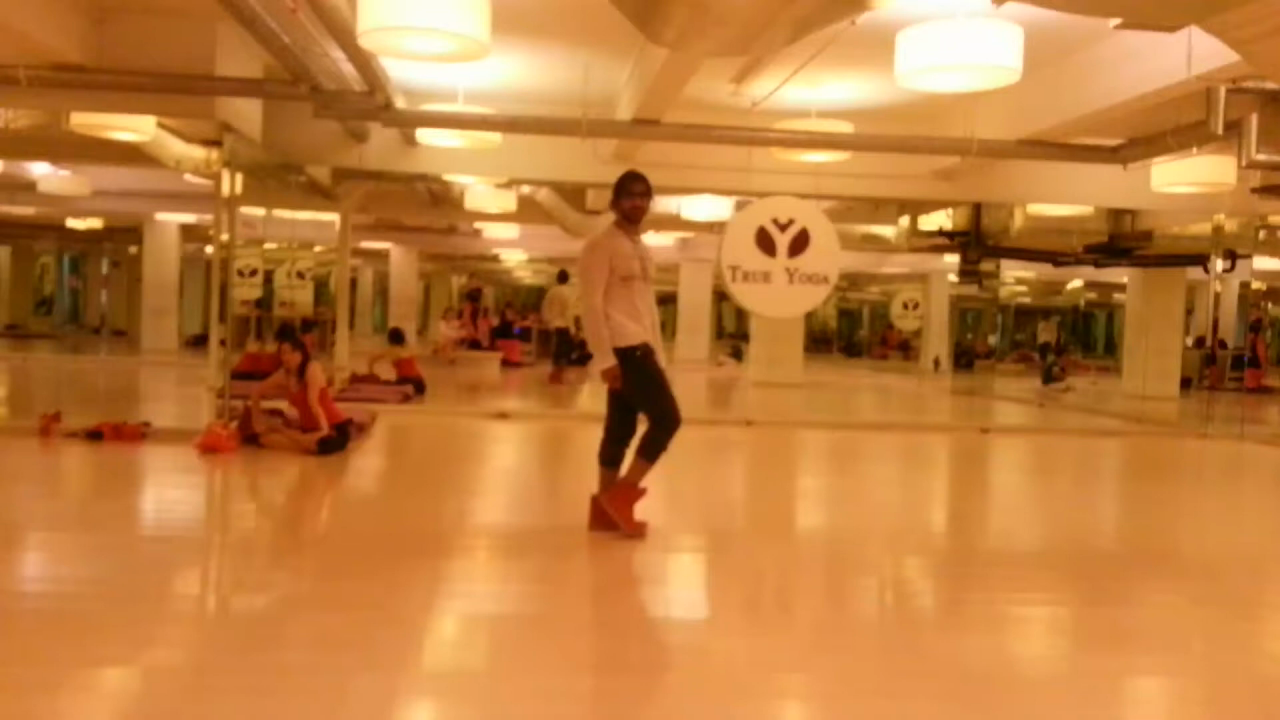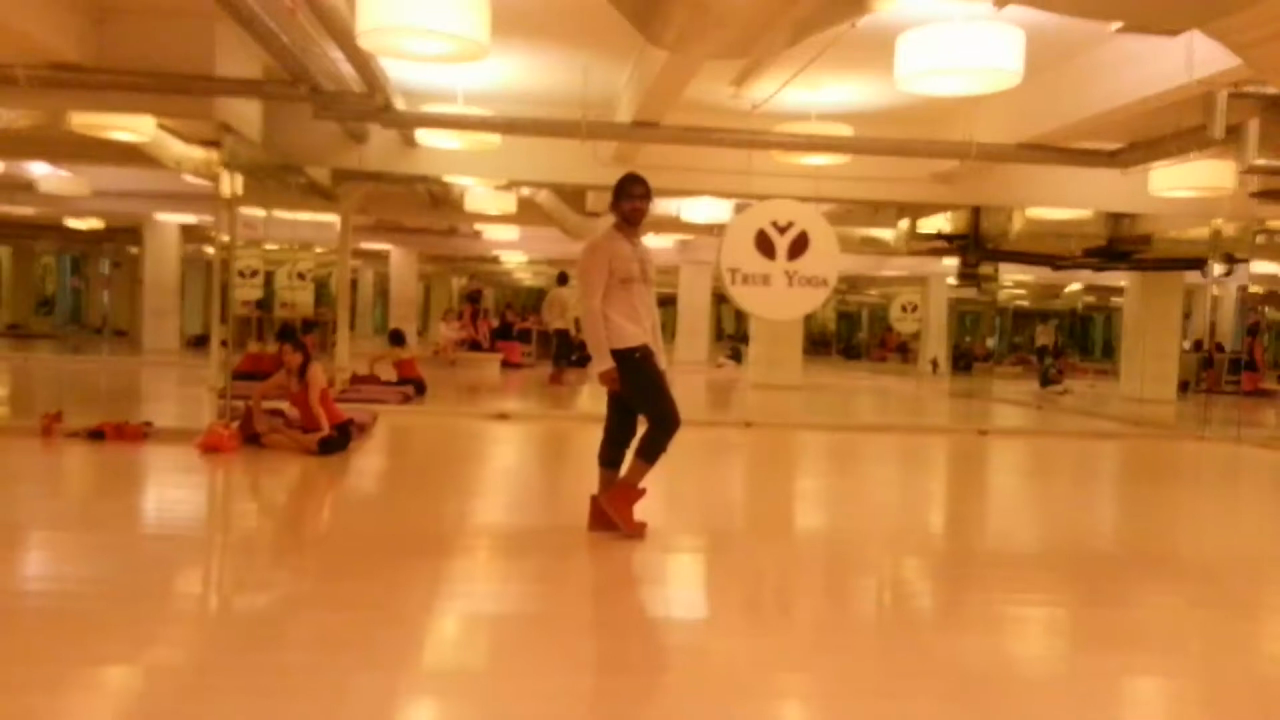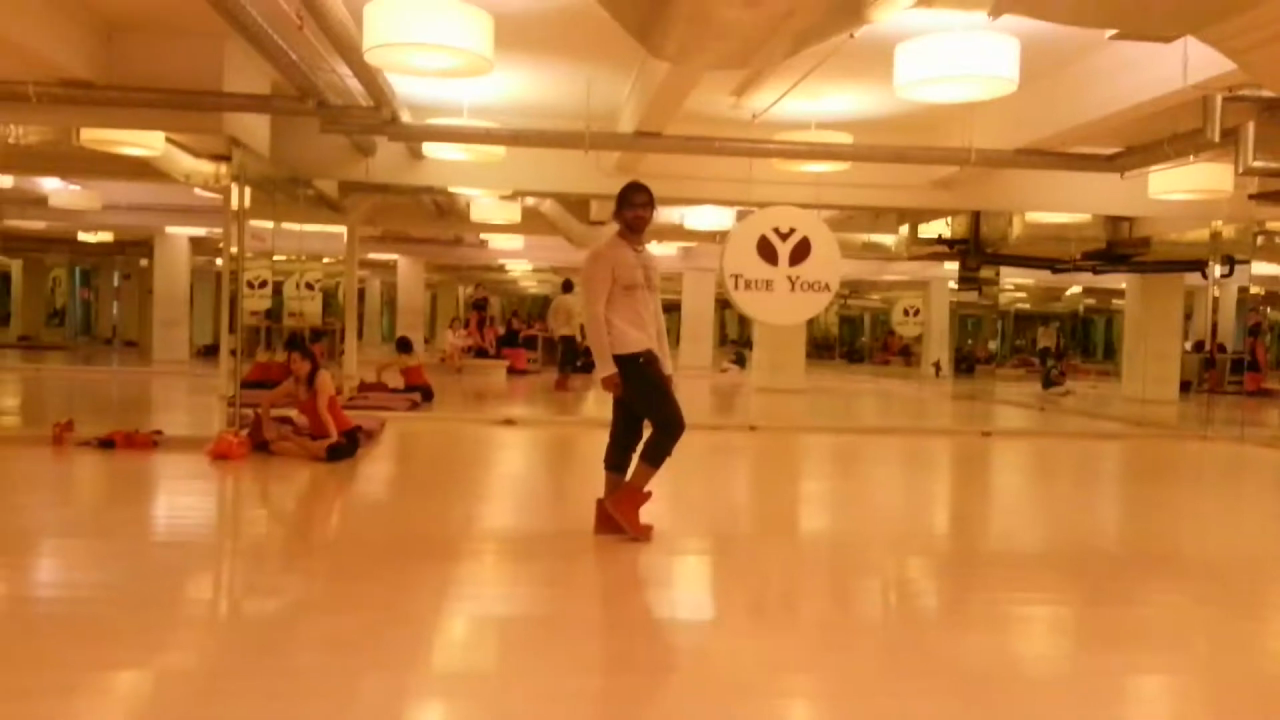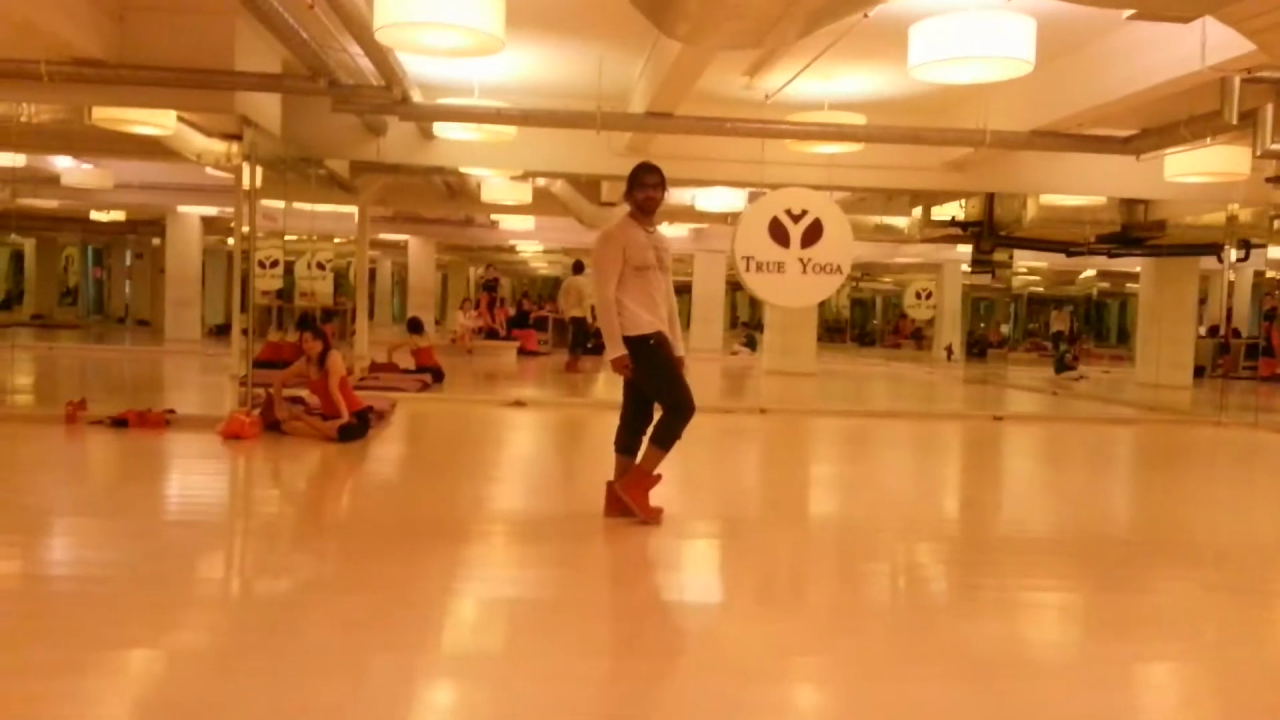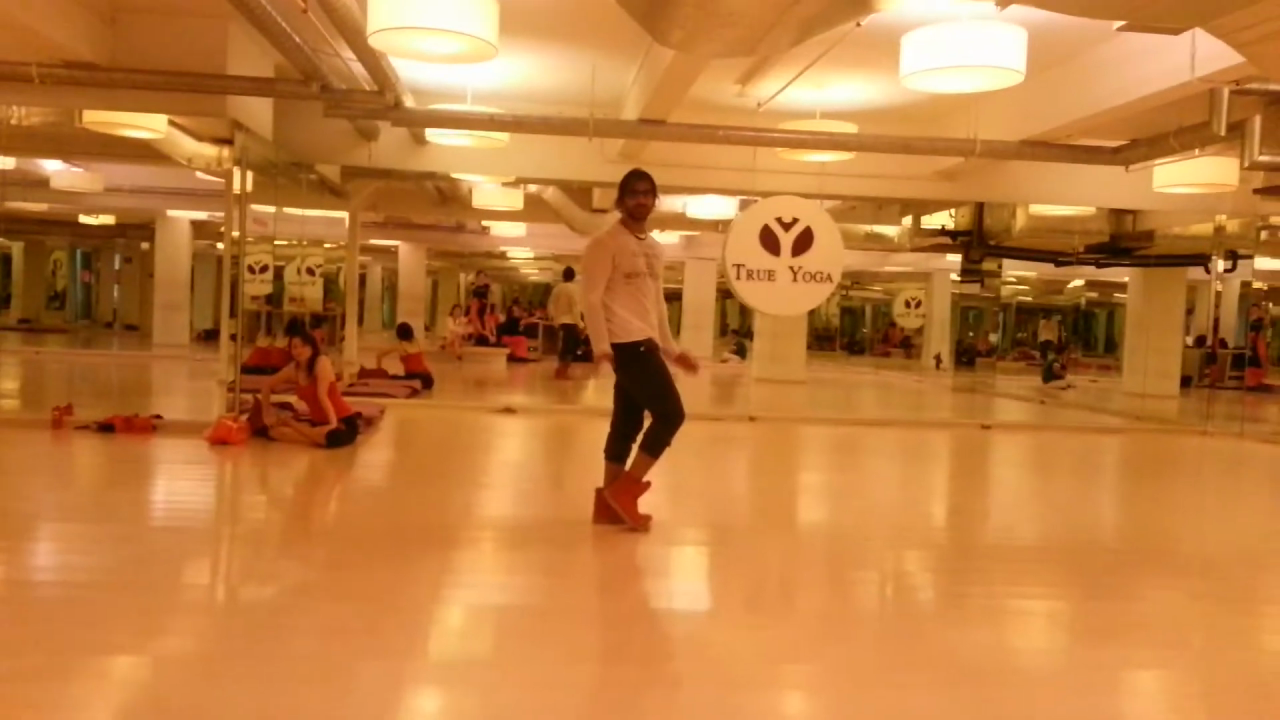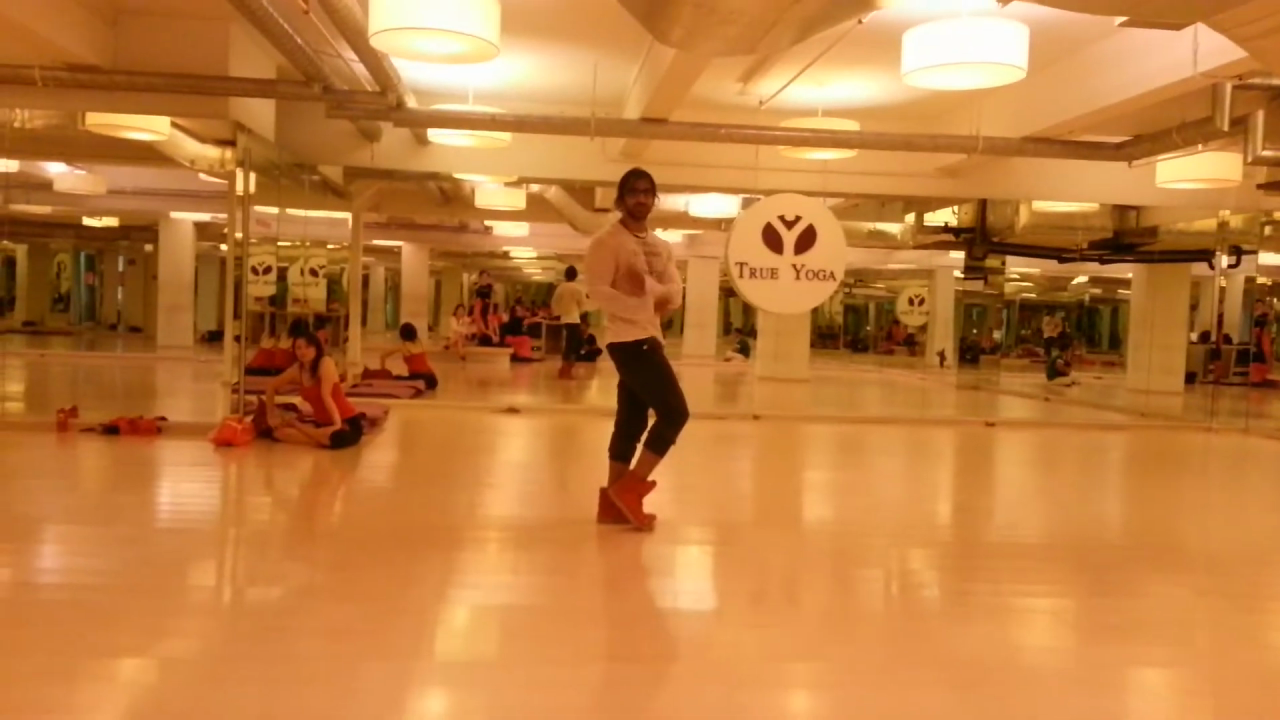
dt=0.2s
person 1, frame 1
left shoulder: (644, 251)
right shoulder: (601, 244)
right elbow: (592, 304)
left wrist: (658, 356)
right wrist: (604, 358)
left hip: (639, 348)
right hip: (622, 349)
left knee: (621, 427)
right knee: (666, 417)
left ankle: (604, 506)
right ankle: (622, 493)
person 1, frame 2
left shoulder: (645, 253)
right shoulder: (601, 247)
right elbow: (590, 306)
left wrist: (659, 360)
right wrist: (603, 360)
left hip: (640, 350)
right hip: (621, 350)
left knee: (621, 429)
right knee: (666, 419)
left ankle: (604, 506)
right ankle: (621, 494)
person 1, frame 3
left shoulder: (649, 260)
right shoulder: (604, 255)
right elbow: (594, 313)
left wrist: (665, 365)
right wrist: (605, 366)
left hip: (645, 355)
right hip: (625, 356)
left knee: (627, 433)
right knee: (670, 423)
left ankle: (611, 510)
right ankle: (627, 498)
person 1, frame 4
left shoulder: (662, 242)
right shoulder: (615, 236)
right elbow: (604, 294)
left wrist: (677, 347)
right wrist: (615, 348)
left hip: (655, 337)
right hip: (636, 337)
left knee: (637, 415)
right knee: (680, 406)
left ankle: (620, 492)
right ankle: (636, 480)
person 1, frame 5
left shoulder: (655, 248)
right shoulder: (605, 243)
right elbow: (591, 298)
left wrist: (672, 349)
right wrist: (601, 347)
left hip: (644, 343)
right hip: (626, 344)
left knee: (628, 421)
right knee: (670, 413)
left ankle: (609, 498)
right ankle: (626, 488)
person 1, frame 6
left shoulder: (660, 246)
right shoulder: (606, 241)
left elbow: (675, 293)
right elbow: (599, 294)
left wrist: (649, 291)
right wrist: (647, 304)
left hip: (647, 340)
right hip: (629, 341)
left knee: (632, 421)
right knee: (674, 411)
left ankle: (613, 500)
right ankle: (630, 486)
